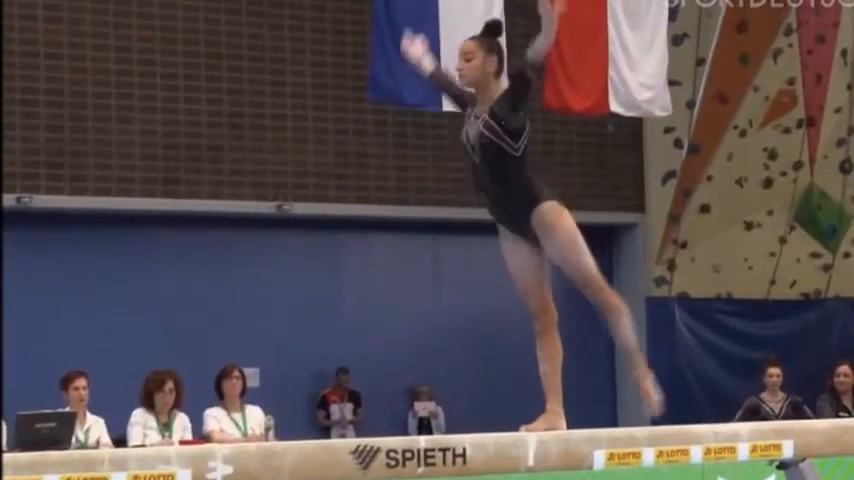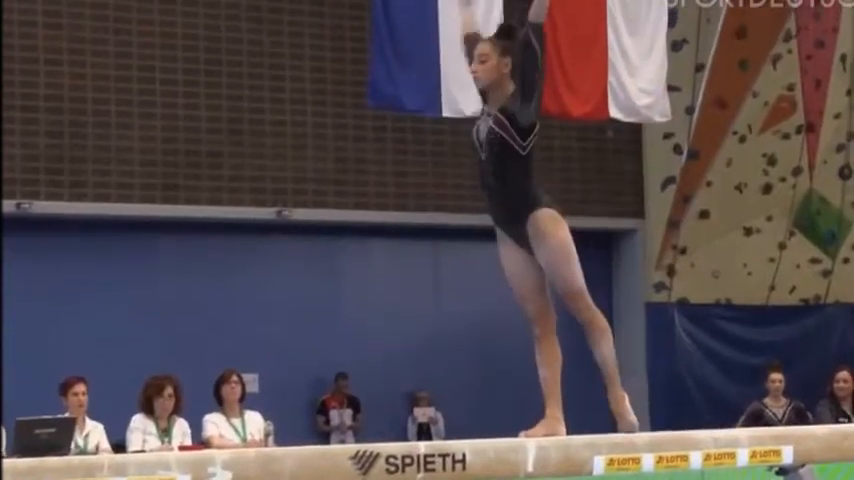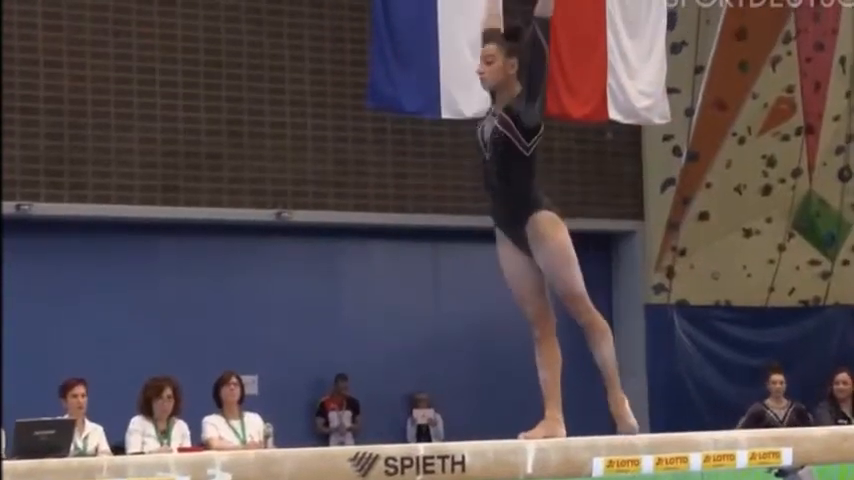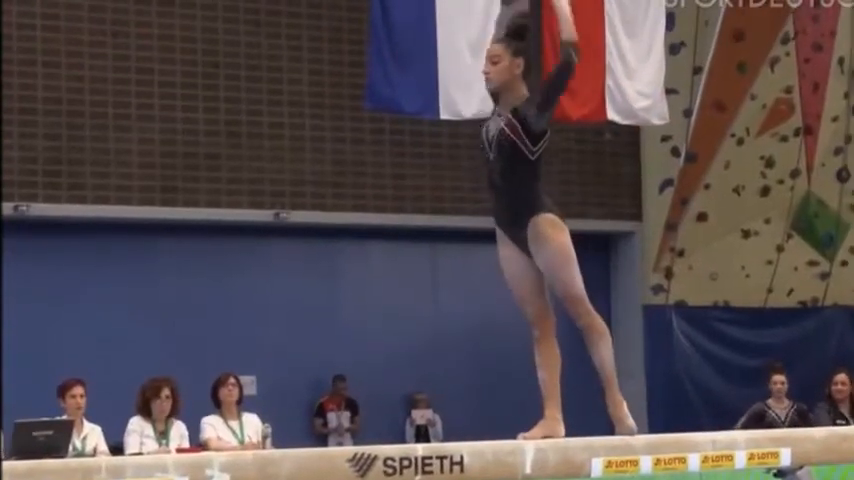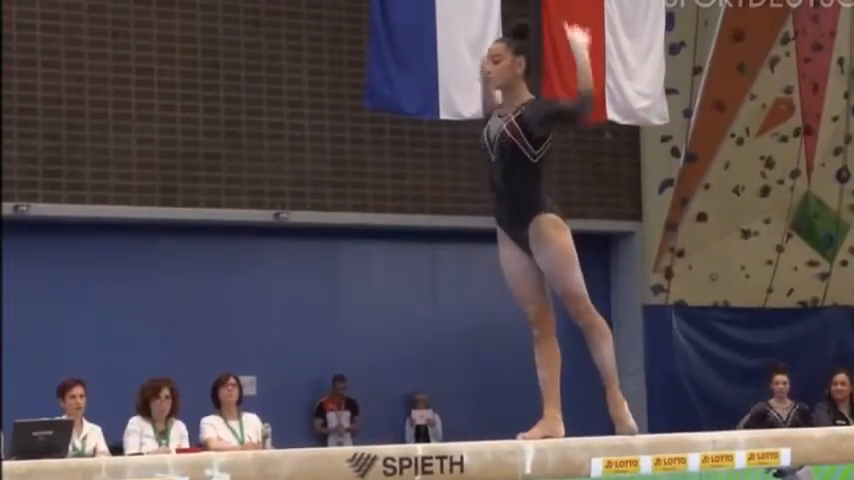
dt=0.1s
person 1, frame 1
left shoulder: (510, 105)
right shoulder: (473, 107)
left elbow: (530, 65)
right elbow: (447, 82)
right wrist: (423, 60)
left hip: (539, 210)
right hip: (509, 223)
left knee: (597, 290)
right knee: (541, 314)
left ankle: (641, 372)
right ankle: (553, 411)
person 1, frame 2
left shoulder: (522, 102)
right shoulder: (489, 104)
left elbow: (530, 46)
right elbow: (473, 46)
left hip: (538, 218)
right hip: (507, 229)
left knee: (581, 306)
right knee: (540, 321)
left ankle: (617, 395)
right ankle: (553, 417)
person 1, frame 3
left shoulder: (526, 103)
right shoulder: (496, 106)
left elbow: (537, 44)
right elbow: (492, 40)
left hip: (538, 220)
right hip: (507, 229)
left knee: (581, 308)
right knee: (539, 322)
left ankle: (616, 397)
right ankle: (553, 417)
person 1, frame 4
left shoulder: (534, 107)
right shoulder: (501, 107)
left elbow: (567, 64)
left hip: (539, 222)
right hip: (508, 230)
left knee: (580, 311)
right knee: (539, 323)
left ankle: (615, 399)
right ankle: (552, 417)
person 1, frame 5
left shoulder: (538, 111)
right shoulder: (498, 116)
left elbow: (582, 109)
left wrist: (580, 54)
right wrist: (487, 91)
left hip: (541, 223)
right hip: (509, 230)
left knee: (583, 310)
right knee: (539, 323)
left ankle: (616, 400)
right ankle: (552, 417)
